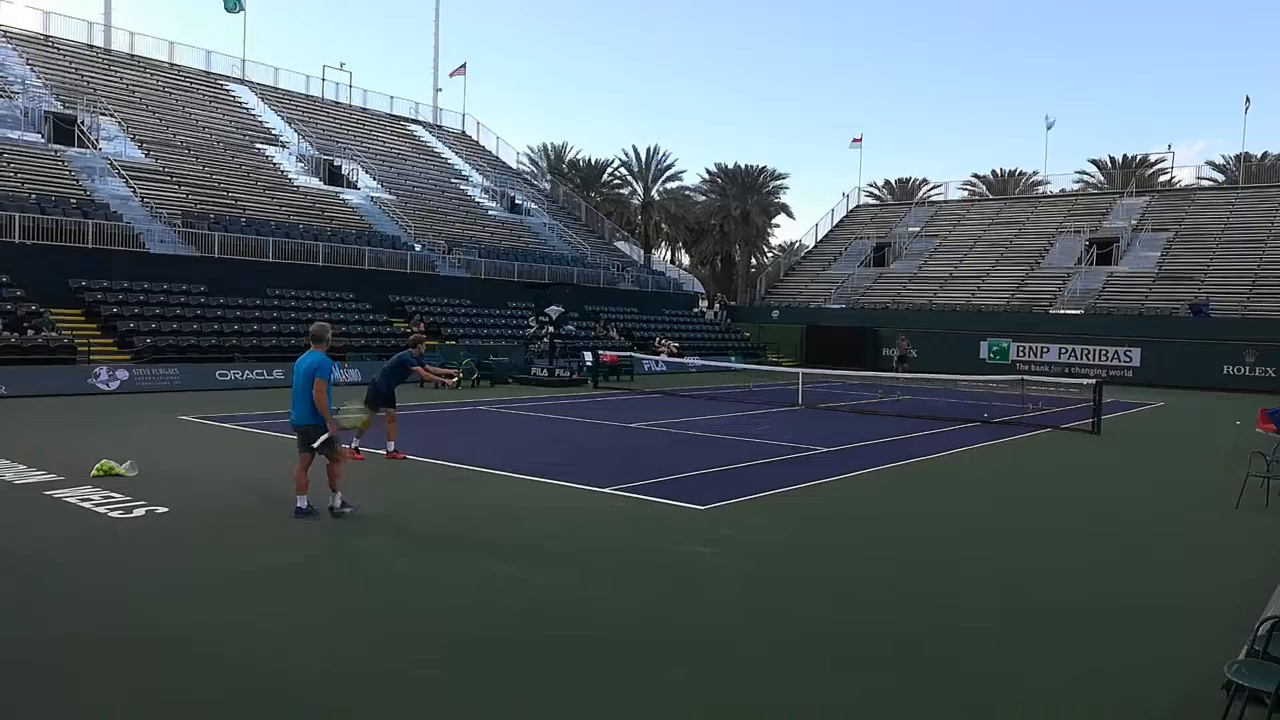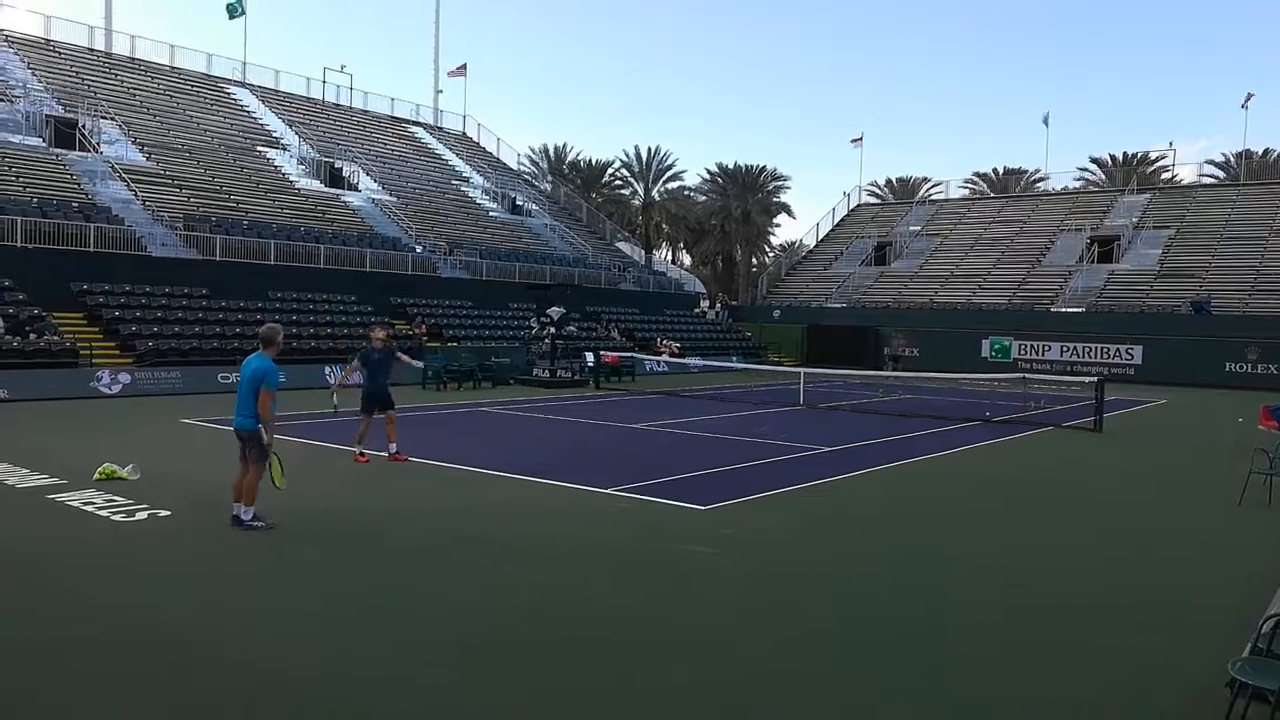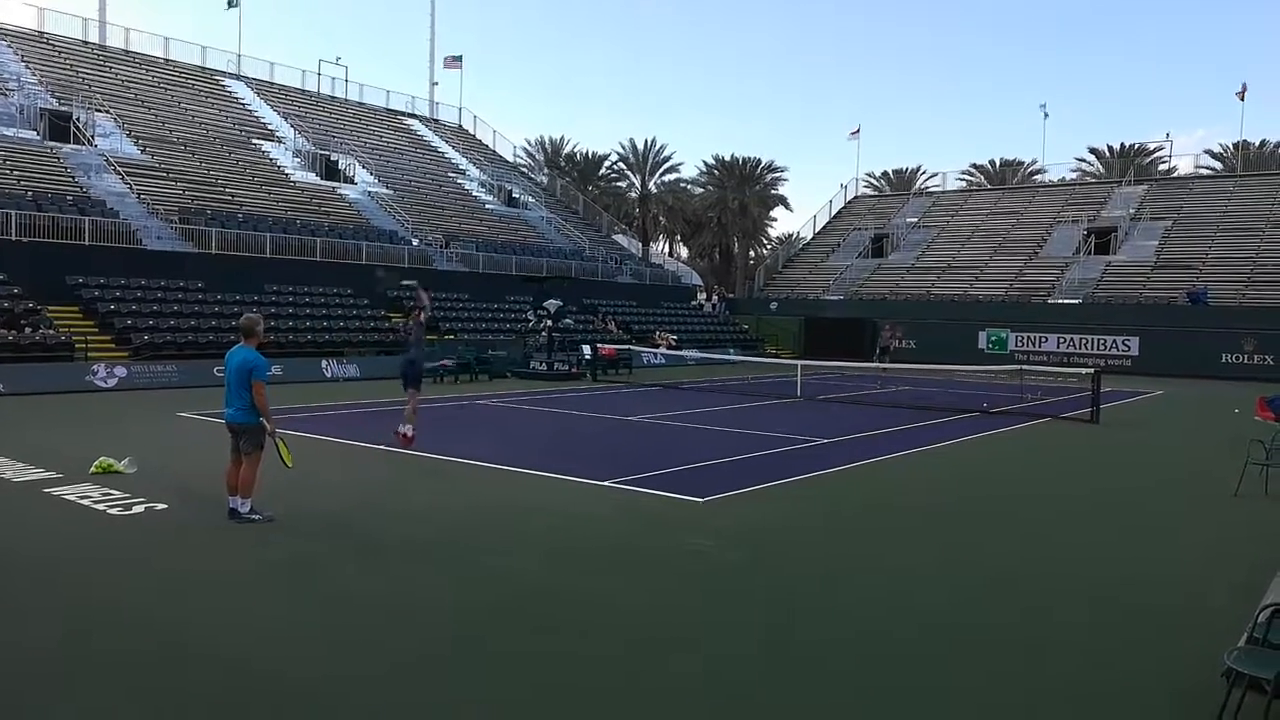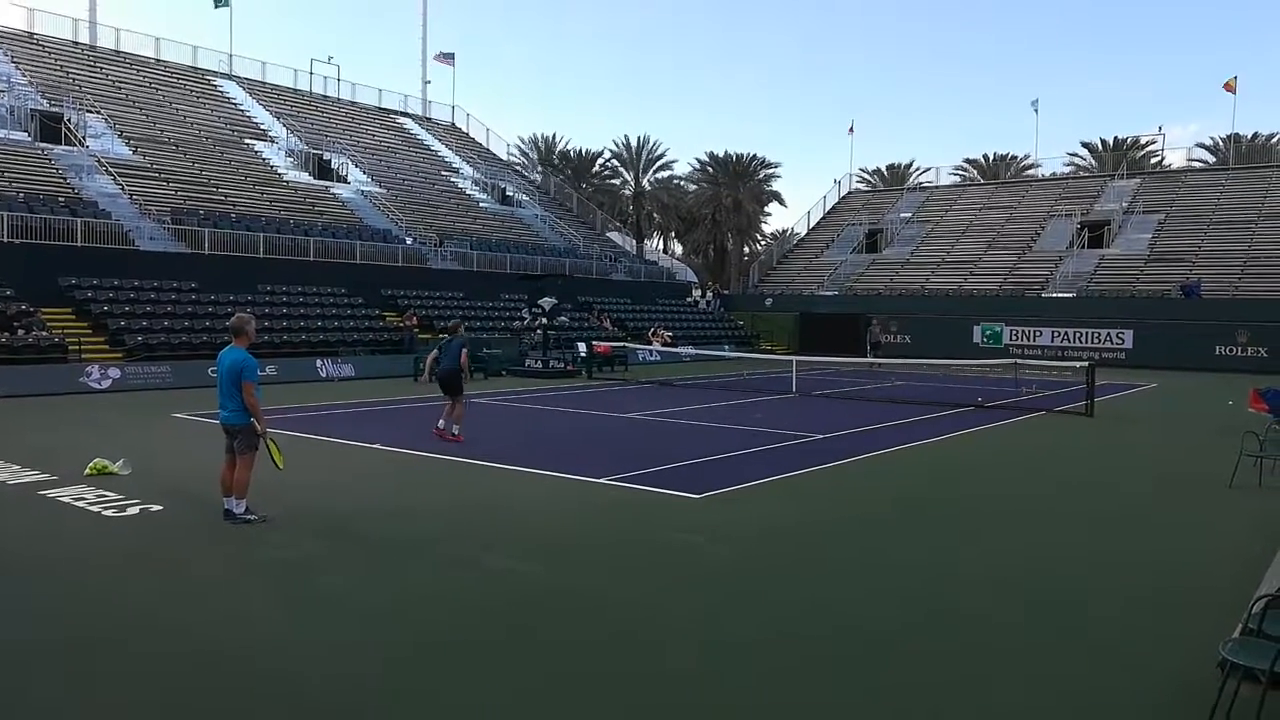
dt=1s
person 1, frame 1
left shoulder: (301, 360)
right shoulder: (323, 361)
right elbow: (319, 394)
right wrist: (329, 422)
left hip: (299, 420)
right hip: (315, 422)
left knee: (303, 463)
right knee: (336, 459)
left ankle: (301, 505)
right ankle: (337, 504)
person 1, frame 2
left shoulder: (249, 360)
right shoulder: (270, 368)
right elbow: (264, 404)
right wrist: (268, 432)
left hip: (241, 424)
right hip: (255, 427)
left knee: (244, 471)
right knee: (255, 472)
left ankle: (238, 513)
right ankle: (247, 517)
person 1, frame 3
left shoulder: (231, 354)
right shoulder: (257, 360)
right elbow: (259, 395)
right wrist: (269, 421)
left hip: (232, 416)
right hip: (249, 420)
left knee: (235, 462)
right knee: (249, 464)
left ankle: (234, 507)
right ankle: (245, 510)
person 1, frame 4
left shoulder: (223, 355)
right shoulder: (247, 361)
right elbow: (249, 397)
right wrist: (261, 421)
left hip: (227, 418)
right hip: (243, 420)
left knee: (230, 464)
right knee: (244, 466)
left ankle: (229, 507)
right ankle: (240, 511)
